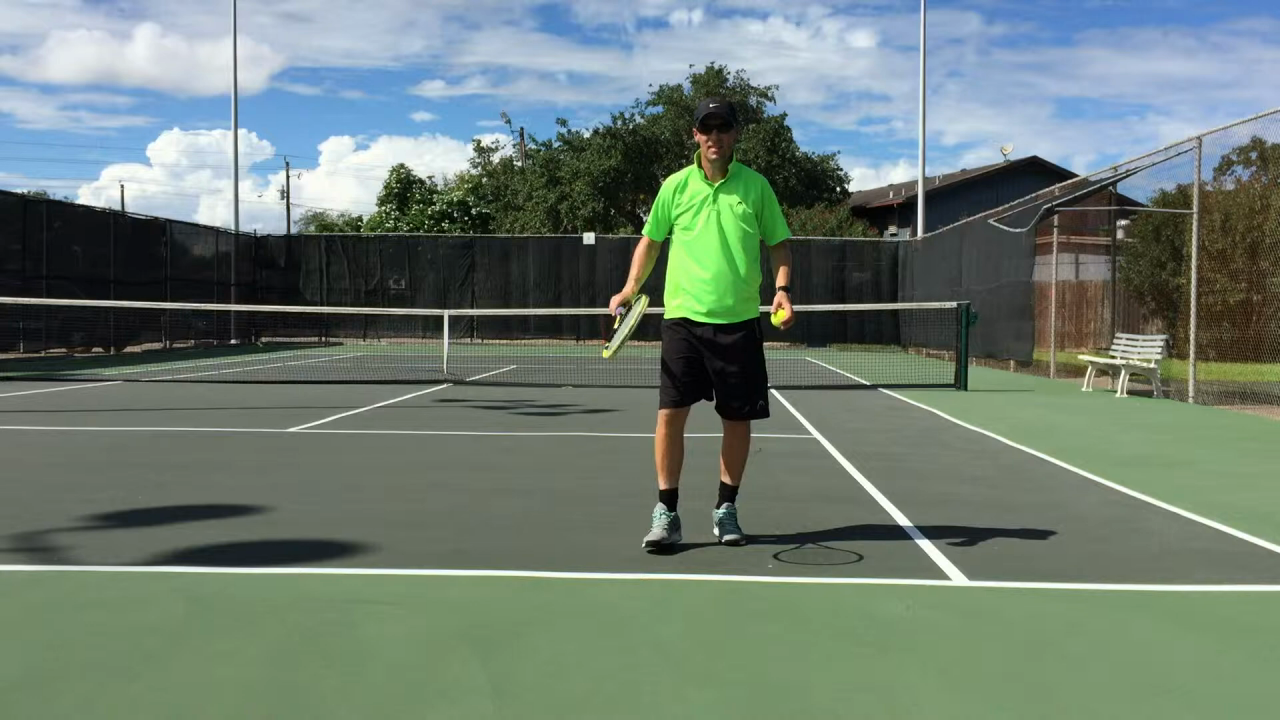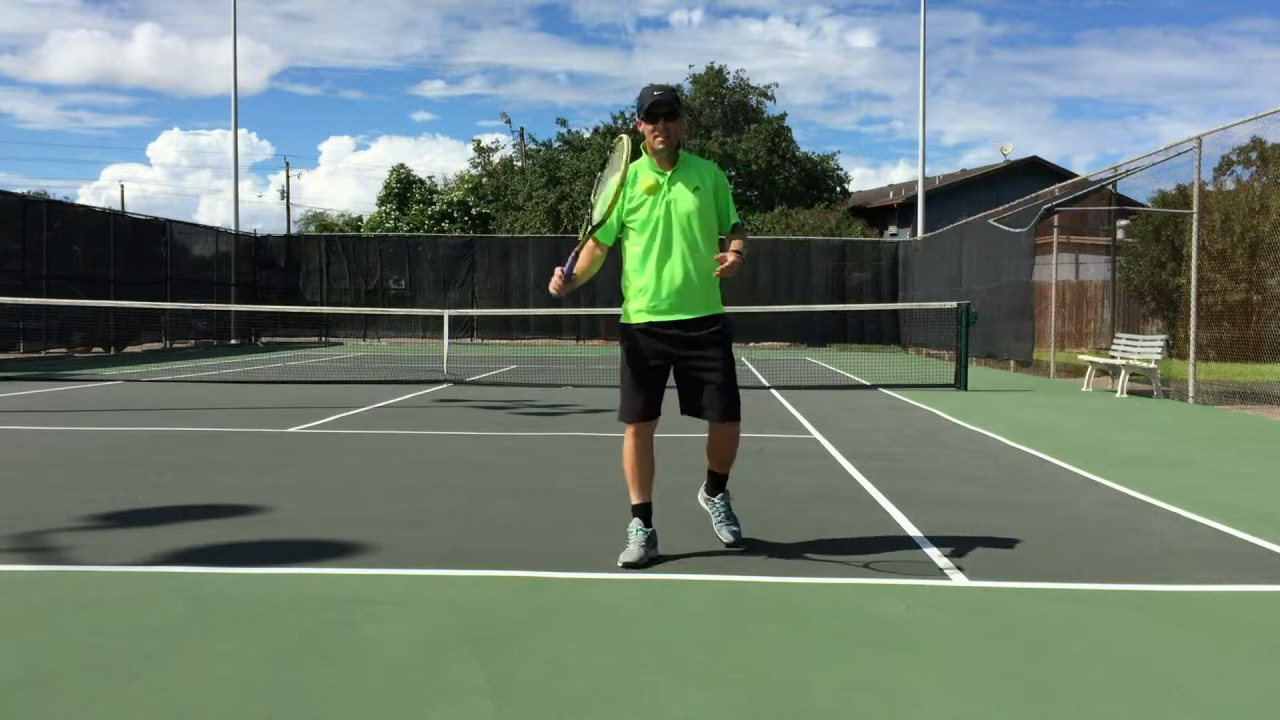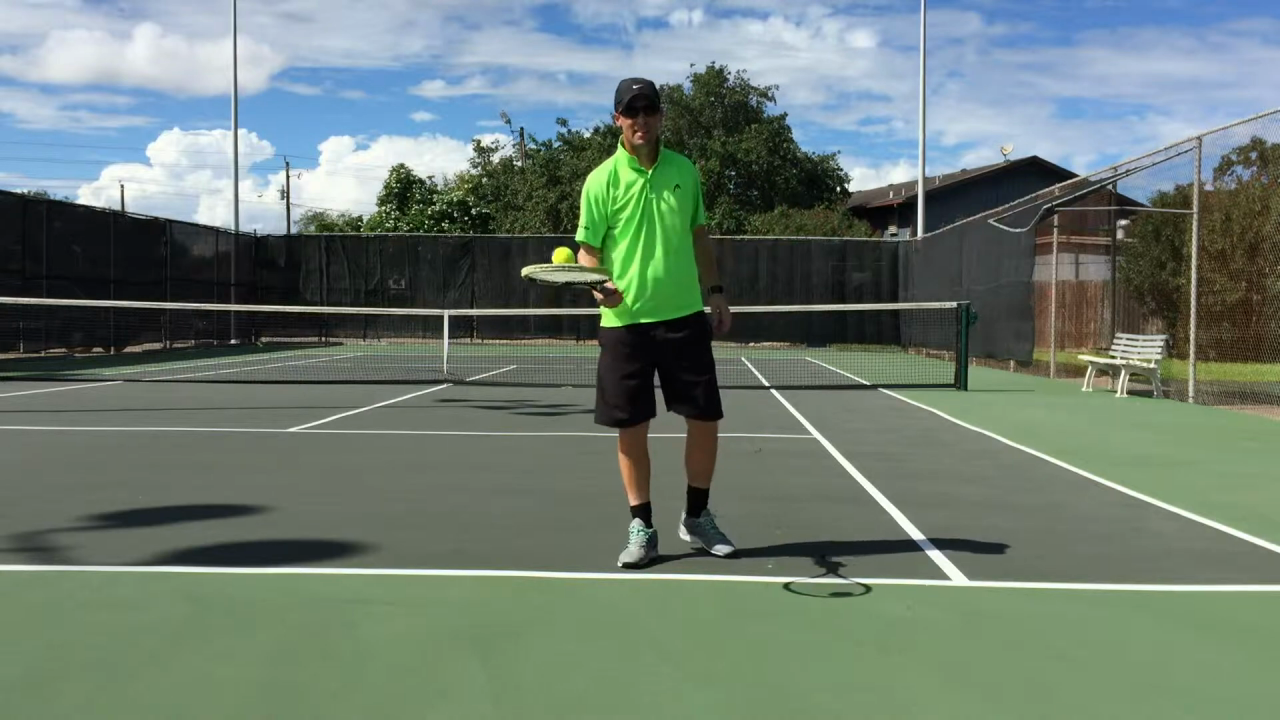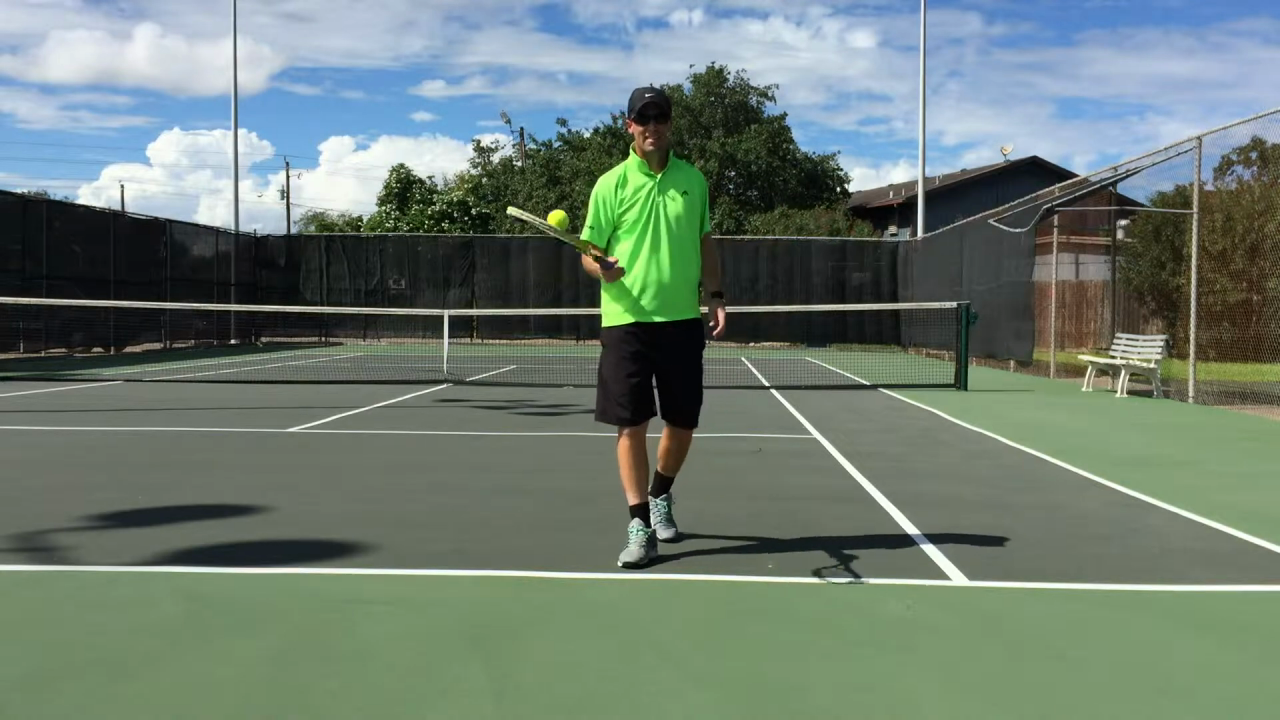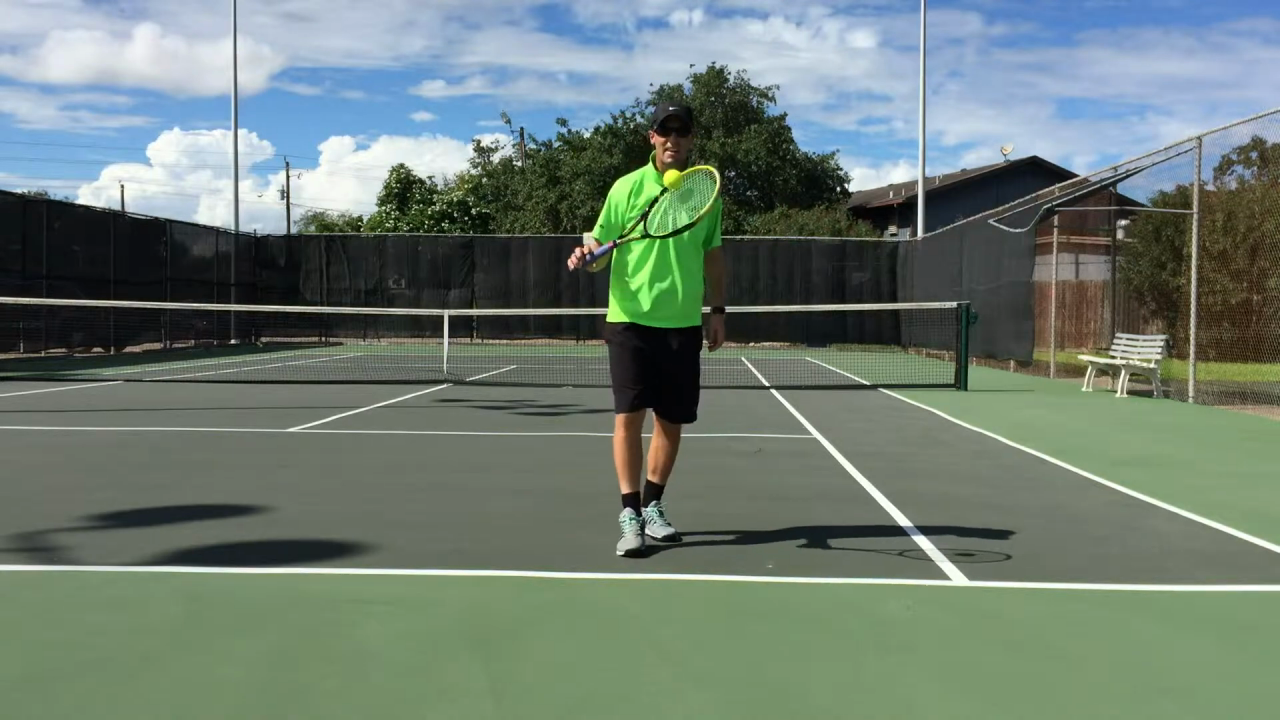
dt=0.5s
person 1, frame 1
left shoulder: (756, 186)
right shoulder: (675, 186)
left elbow: (778, 244)
right elbow: (650, 241)
left wrist: (781, 288)
right wrist: (631, 288)
left hip: (739, 321)
right hip: (684, 318)
left knee: (738, 419)
right knee: (671, 414)
left ankle: (726, 508)
right ankle: (667, 514)
person 1, frame 2
left shoulder: (710, 174)
right shoulder: (626, 181)
left elbow: (734, 227)
right elbow: (598, 243)
left wrist: (735, 252)
right wrist: (572, 278)
left hip: (704, 317)
right hip: (644, 320)
left knee: (726, 419)
right knee: (638, 424)
left ankle: (715, 492)
right ankle: (642, 530)
person 1, frame 3
left shoulder: (685, 170)
right shoulder: (601, 180)
right elbow: (588, 250)
left wrist: (713, 289)
right wrist: (599, 285)
left hip: (685, 317)
right hip: (625, 322)
left knee: (705, 419)
right knee: (631, 426)
left ankle: (697, 518)
right ankle: (642, 529)
person 1, frame 4
left shoulder: (694, 179)
right shoulder: (611, 184)
left elbow: (705, 243)
right elbow: (589, 252)
left wrist: (714, 293)
right wrist: (600, 269)
left hip: (682, 320)
right hip: (627, 321)
left knee: (682, 425)
right knee: (632, 425)
left ankle: (659, 495)
right ankle: (640, 528)
person 1, frame 5
right shoulder: (626, 188)
left elbow: (713, 256)
right elbow: (600, 246)
left wrist: (716, 310)
right wrist: (584, 258)
left hip: (683, 323)
right hip: (630, 319)
left knee: (672, 420)
right knee: (629, 415)
left ankle: (652, 506)
right ankle: (631, 515)
